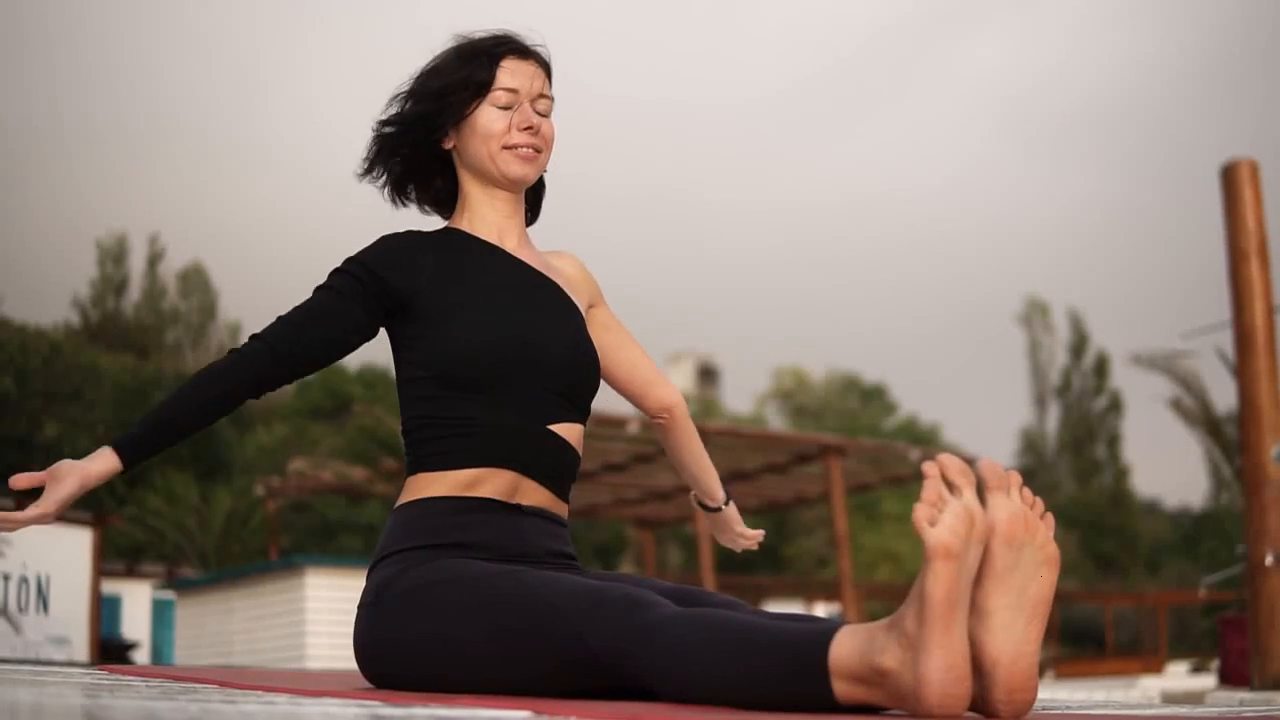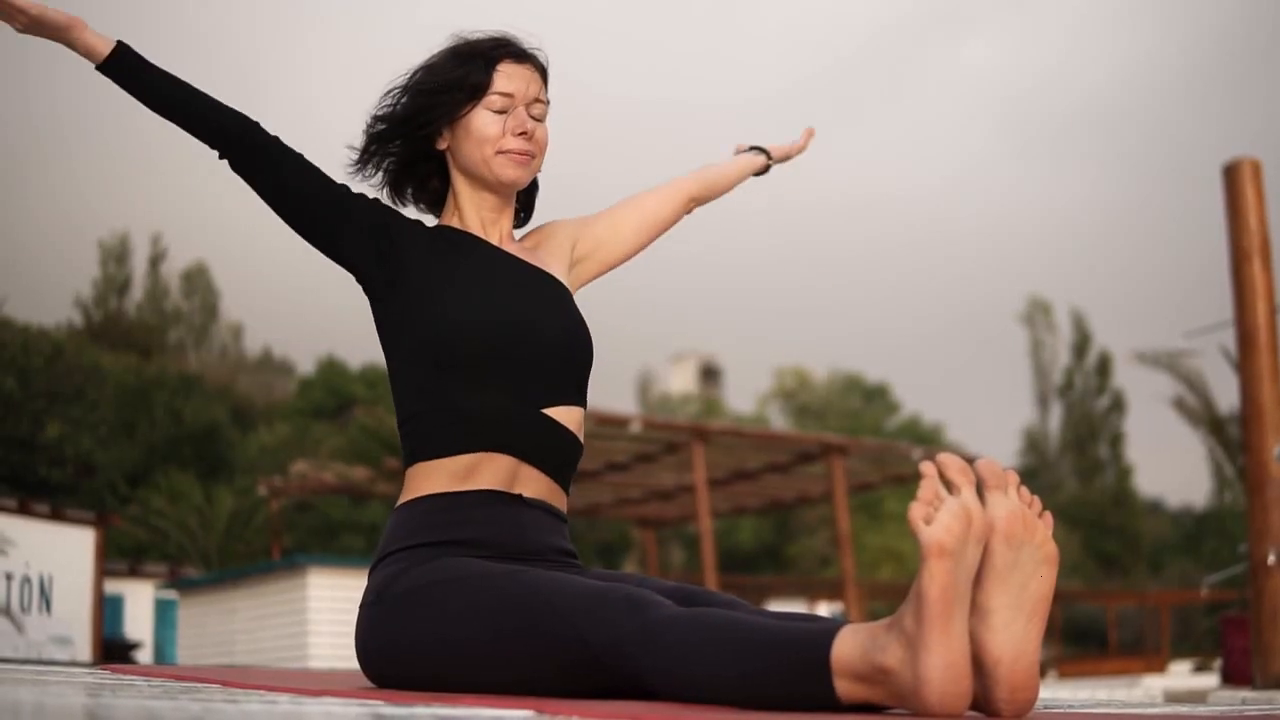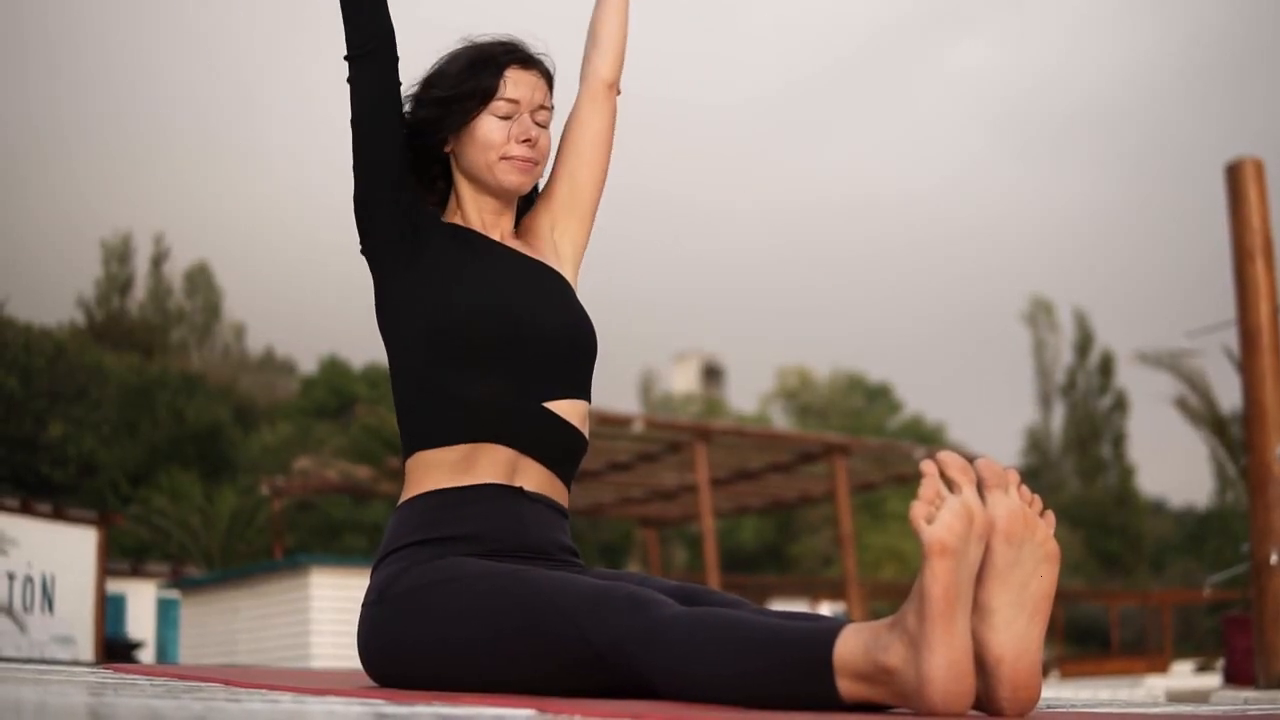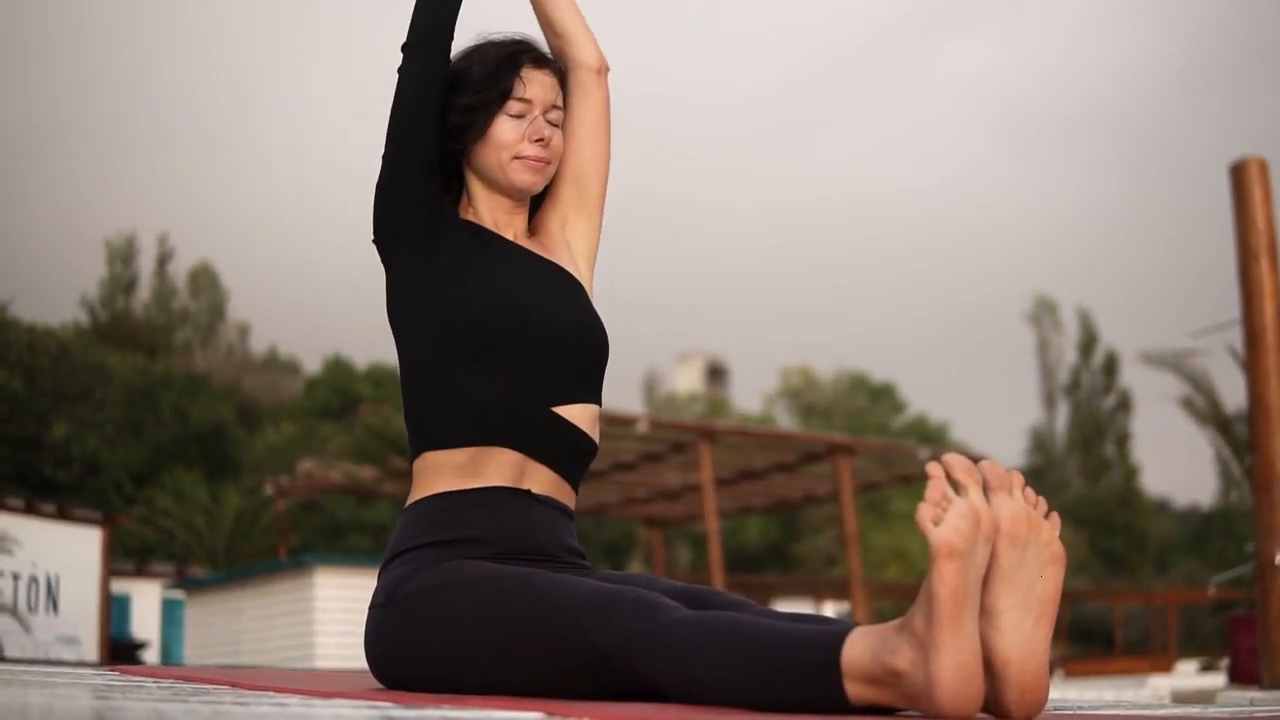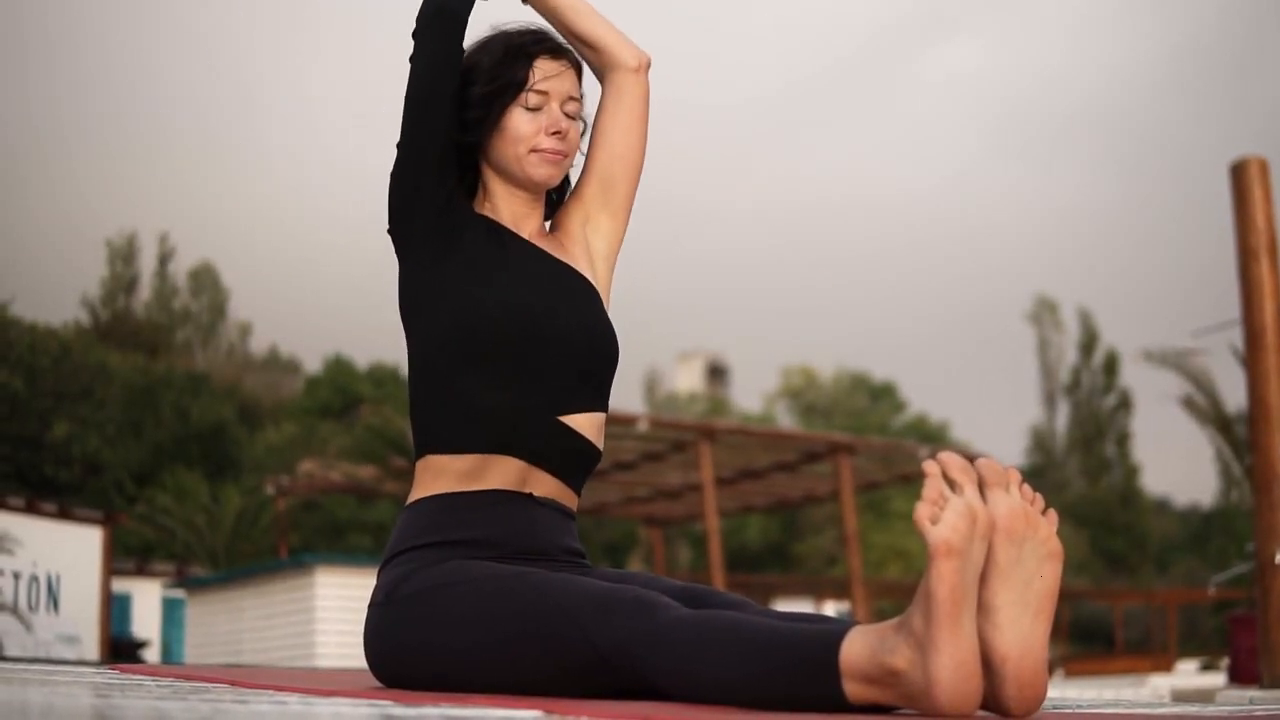
dt=1s
person 1, frame 1
left shoulder: (567, 279)
right shoulder: (406, 265)
left elbow: (664, 403)
right elbow: (255, 366)
left wrist: (719, 508)
right wrist: (105, 460)
left hip: (545, 568)
right hip: (433, 578)
left knee: (709, 615)
right knee: (638, 624)
person 1, frame 2
left shoulder: (554, 256)
right shoulder: (395, 250)
left elbow: (685, 193)
right elbow: (249, 150)
left wrist: (763, 158)
left hip: (547, 564)
right hip: (435, 576)
left knee: (714, 618)
right knee: (640, 627)
person 1, frame 3
left shoulder: (547, 250)
right shoulder: (407, 244)
left elbow: (601, 83)
right elbow: (371, 64)
left hip: (544, 563)
right hip: (433, 577)
left knee: (711, 615)
right knee: (638, 627)
left ankle: (973, 646)
right ankle: (892, 657)
person 1, frame 4
left shoulder: (563, 246)
right shoulder: (421, 239)
left elbow: (587, 64)
left hip: (551, 565)
right hip: (441, 580)
left knee: (716, 616)
right knee: (643, 627)
left ankle: (984, 651)
right ankle: (899, 662)
person 1, frame 5
left shoulder: (582, 244)
right shoulder: (435, 233)
left elbow: (626, 62)
left hip: (552, 564)
right hip: (440, 580)
left knee: (723, 617)
right knee: (640, 626)
left ankle: (980, 648)
right ankle: (896, 660)
